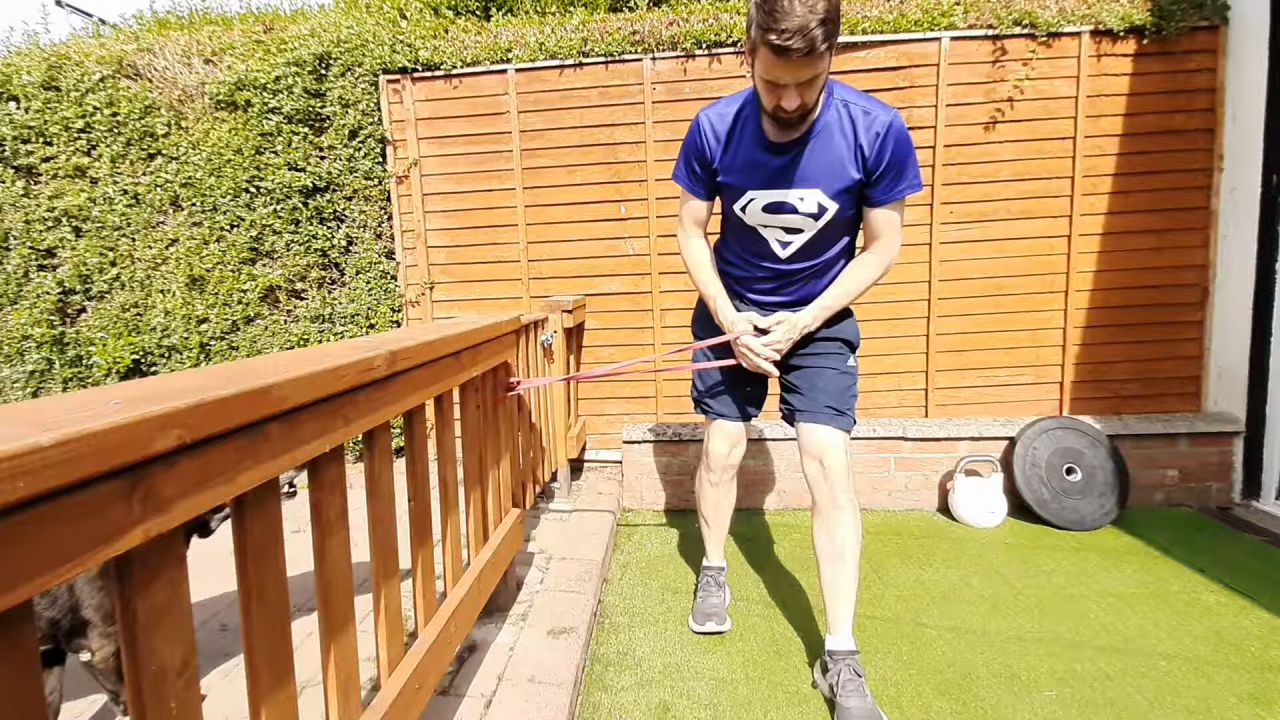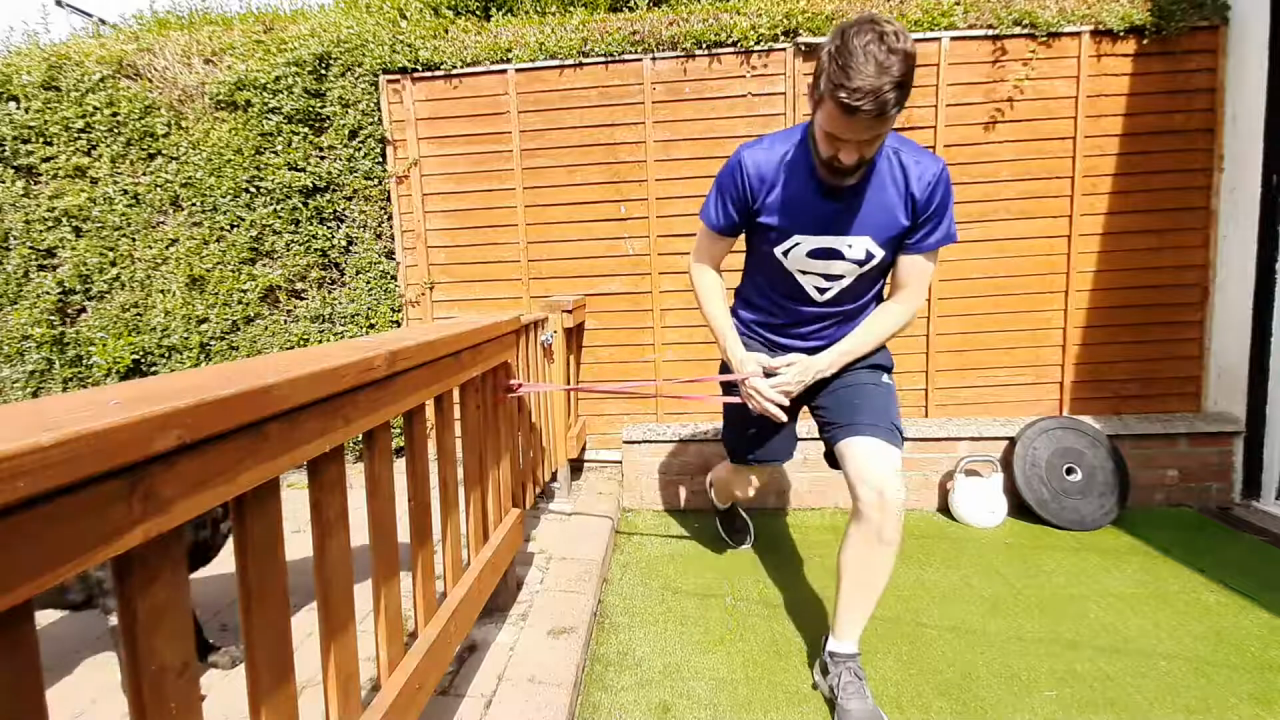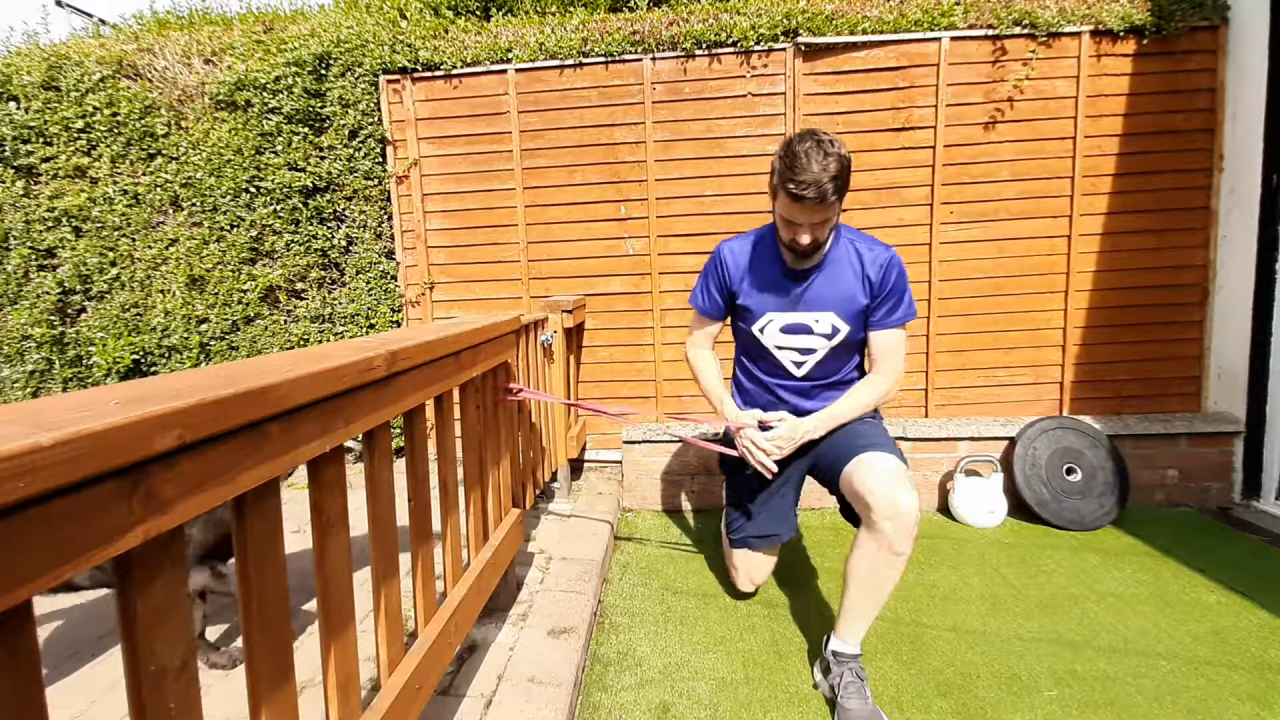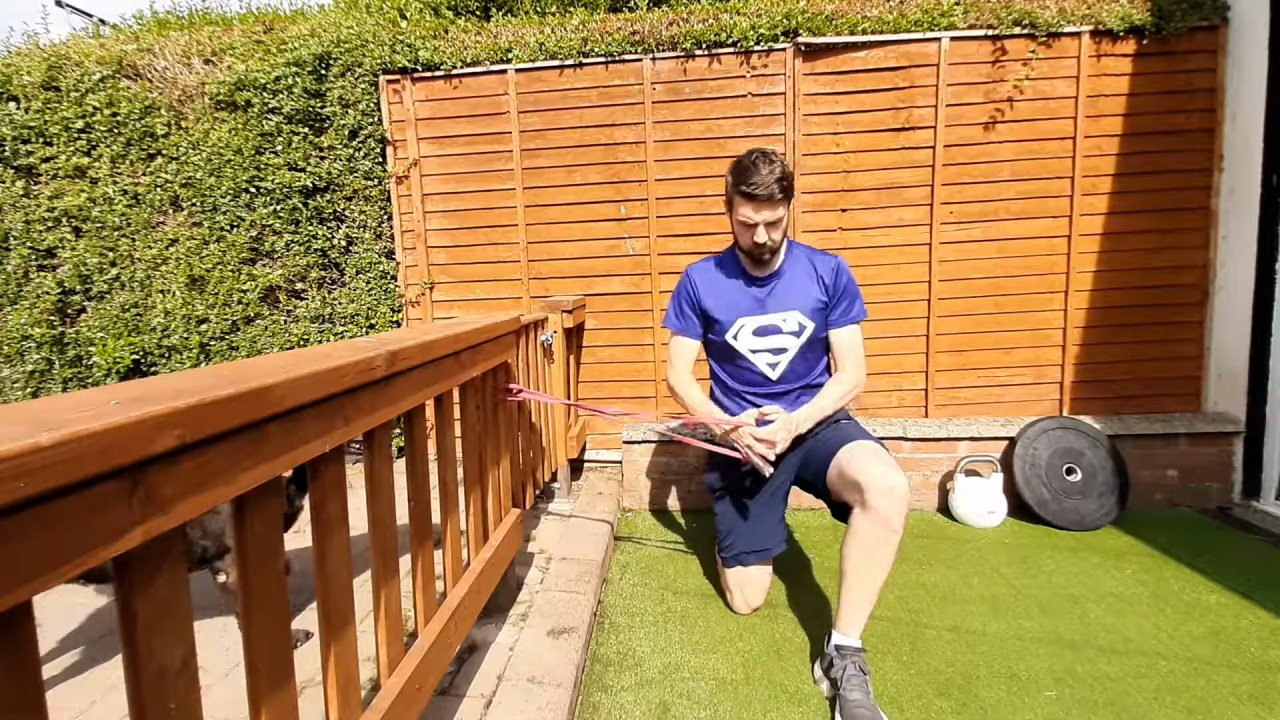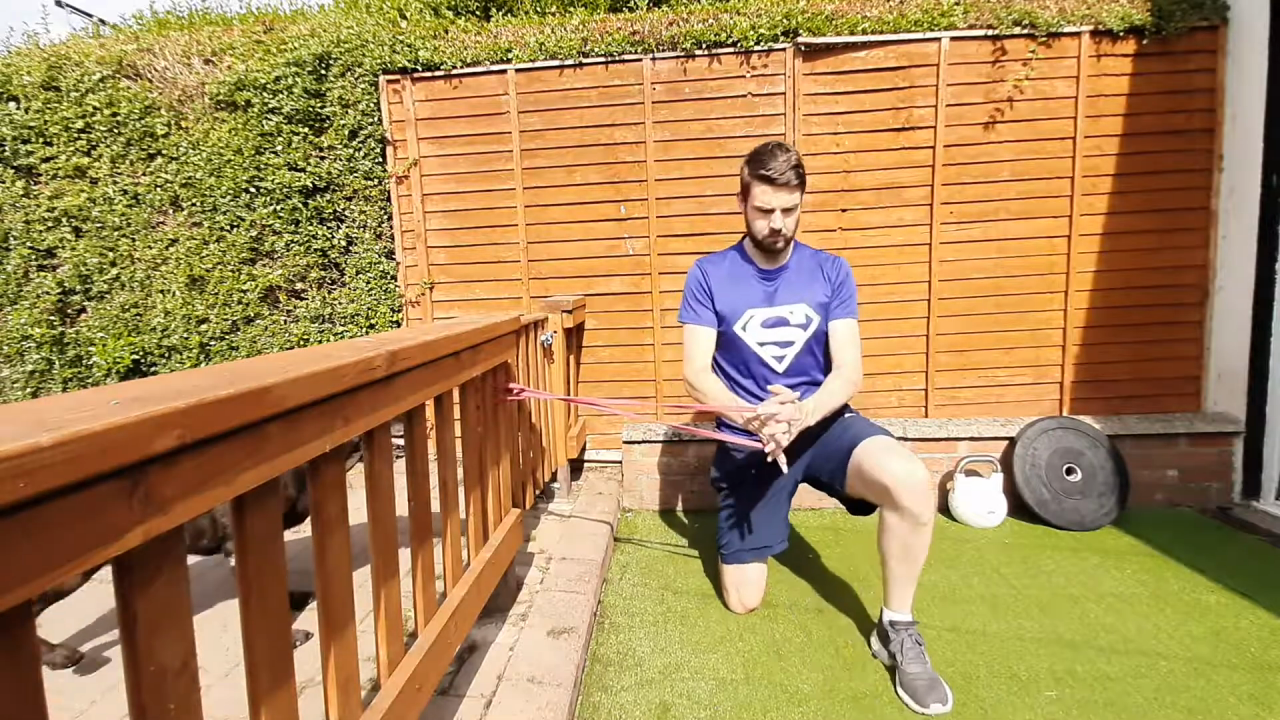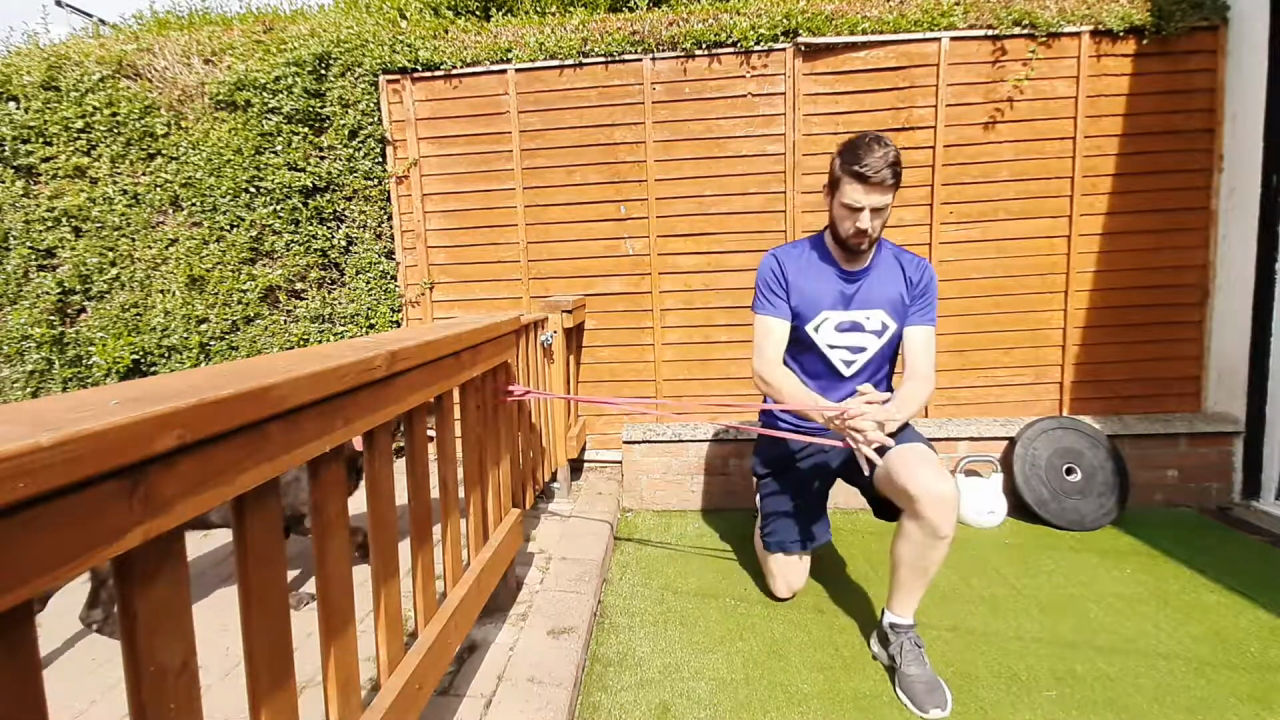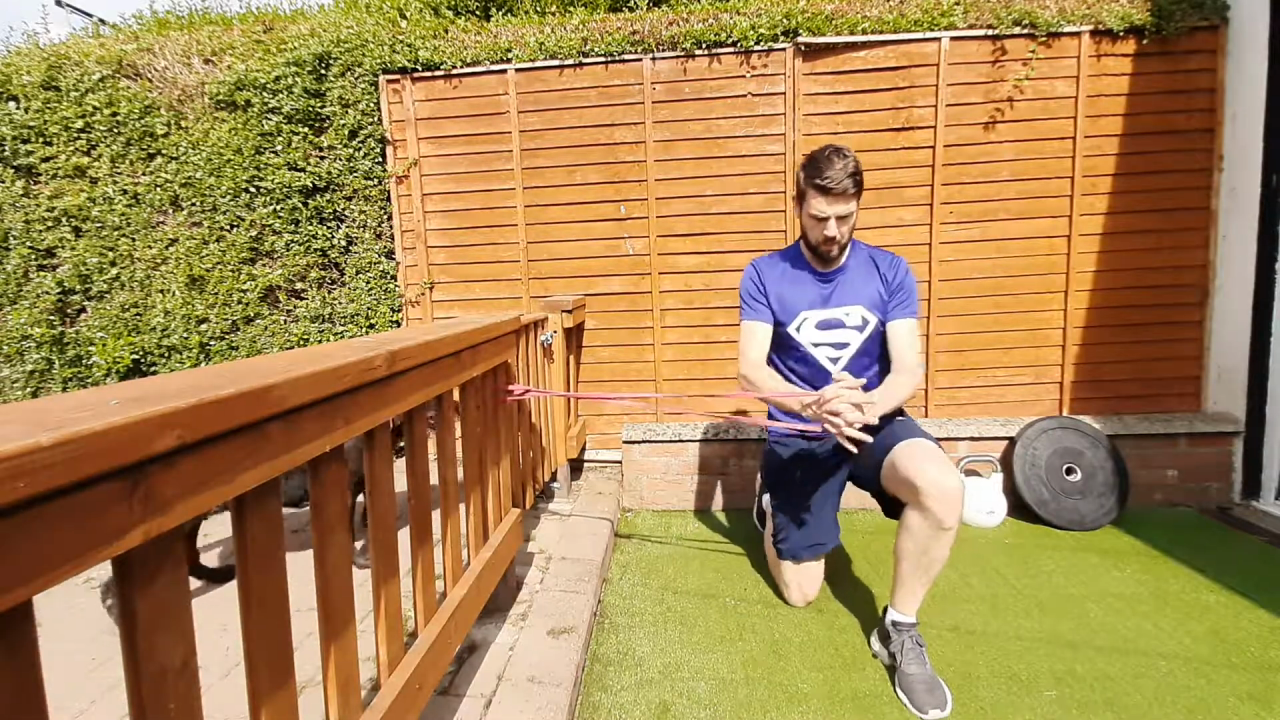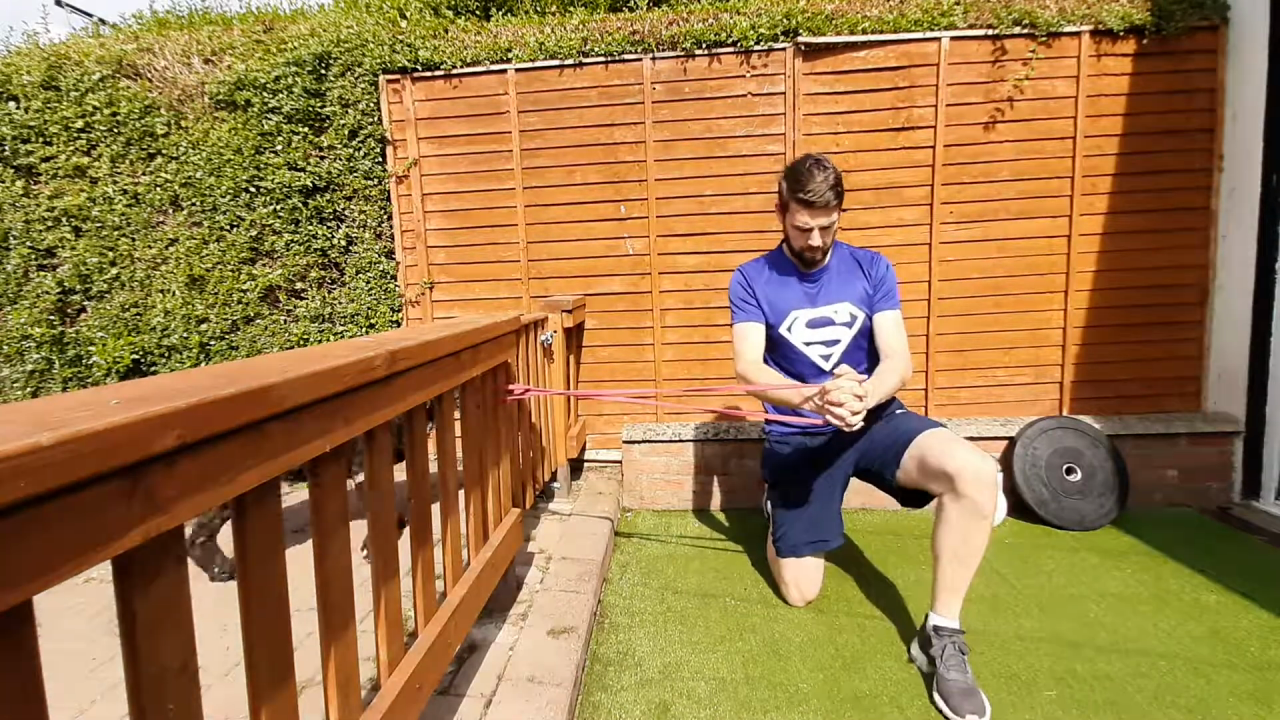
dt=0.4s
person 1, frame 1
left shoulder: (878, 129)
right shoulder: (713, 127)
left elbow: (882, 248)
right elbow: (690, 233)
left wrist: (801, 324)
right wrist: (730, 318)
left hip: (819, 319)
right hip: (733, 312)
left knee: (828, 468)
right knee: (719, 453)
left ankle: (840, 656)
right ankle: (715, 568)
person 1, frame 2
left shoulder: (923, 179)
right shoulder: (755, 166)
left elbow: (908, 297)
right elbow: (703, 265)
left wrist: (819, 368)
right wrist: (739, 361)
left hip: (849, 353)
right hip: (760, 349)
left knee: (883, 495)
right knee: (743, 485)
left ankle: (840, 659)
right ankle: (720, 488)
person 1, frame 3
left shoulder: (878, 265)
right shoulder: (732, 260)
left elbow: (887, 374)
right elbow: (698, 347)
left wrist: (806, 430)
right wrist: (734, 419)
left hip: (838, 417)
right hip: (759, 424)
left knee: (898, 506)
right knee: (748, 577)
left ankle: (841, 659)
right ankle: (738, 520)
person 1, frame 4
left shoulder: (828, 272)
right shoulder: (699, 282)
left elbow: (852, 374)
right elbow: (679, 375)
left wrist: (794, 424)
right wrist: (729, 426)
left hip: (815, 423)
right hip: (741, 438)
left knee: (887, 486)
right knee: (746, 599)
left ankle: (843, 653)
right ankle: (740, 529)
person 1, frame 5
left shoulder: (830, 272)
right shoulder: (709, 275)
left elbow: (848, 370)
right elbow: (696, 372)
left wrist: (800, 415)
right wrist: (752, 418)
left hip: (823, 422)
right hip: (746, 439)
left knee: (912, 482)
right knee: (742, 599)
left ankle: (897, 628)
right ankle: (741, 524)
person 1, frame 6
left shoulder: (913, 273)
right shoulder: (783, 266)
left elbow: (921, 375)
right elbow: (765, 368)
left wrist: (884, 418)
right wrist: (832, 416)
left hip: (876, 422)
right hip: (792, 430)
left knee: (937, 495)
right knee: (784, 585)
left ankle: (897, 630)
right ankle: (770, 510)
person 1, frame 7
left shoulder: (890, 271)
right shoulder: (765, 276)
left elbow: (910, 371)
right elbow: (752, 370)
left wrist: (864, 406)
right wrist: (813, 406)
left hip: (872, 422)
right hip: (798, 437)
left knee: (940, 486)
right knee: (800, 592)
left ankle: (898, 628)
right ankle: (773, 504)
person 1, frame 8
left shoulder: (872, 268)
right shoulder: (752, 280)
left elbow: (898, 359)
right elbow: (748, 368)
left wrist: (863, 396)
right wrist: (816, 399)
left hip: (874, 417)
right hip: (796, 435)
left knee: (975, 472)
right knee: (799, 592)
left ankle: (941, 634)
right ankle: (779, 507)
